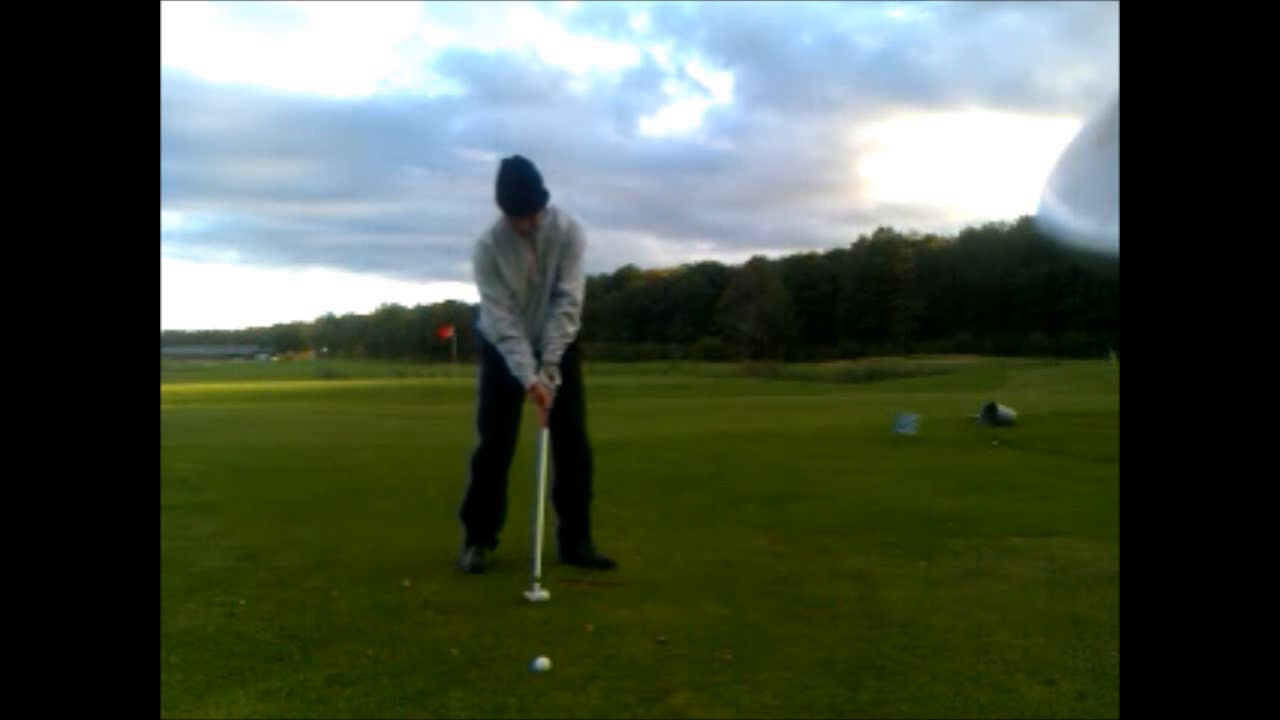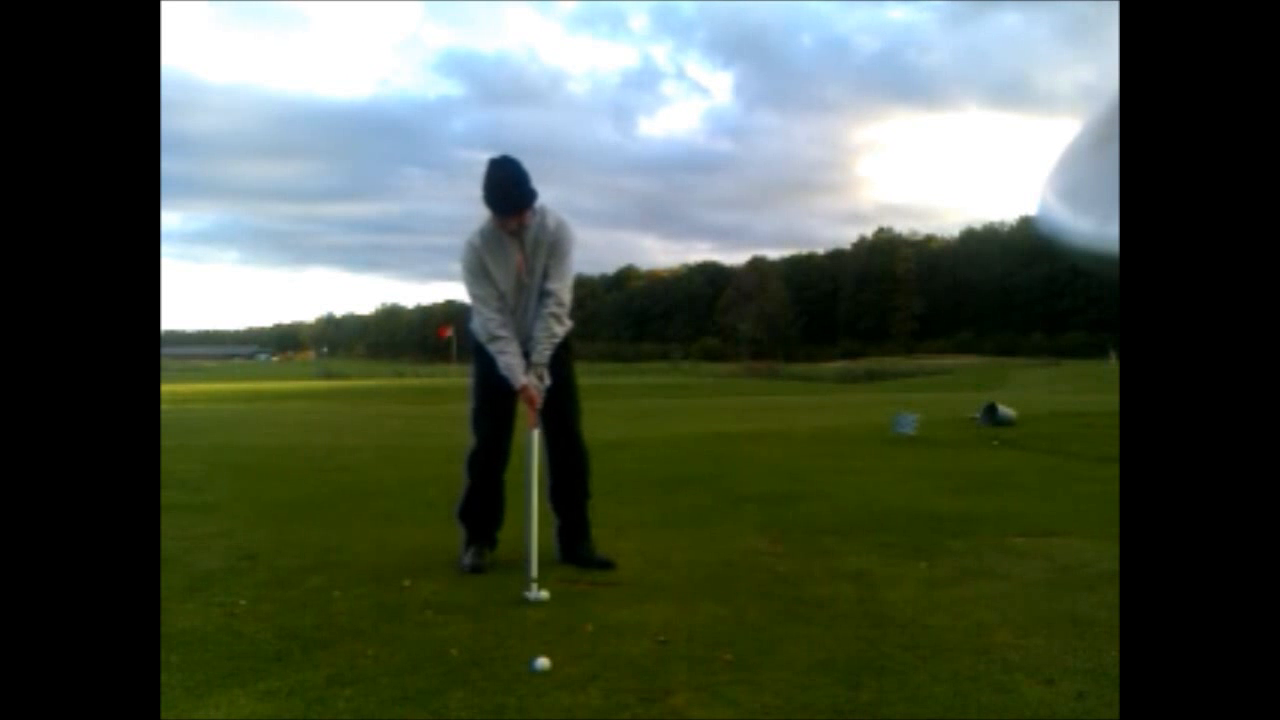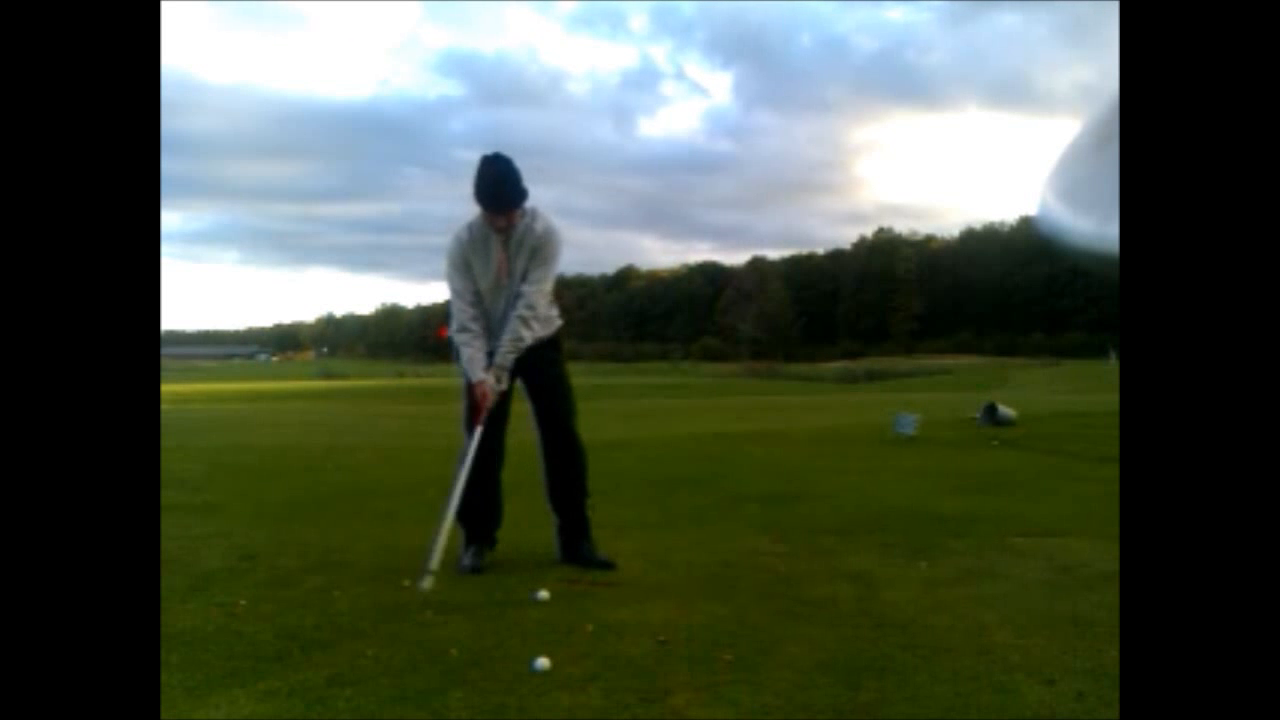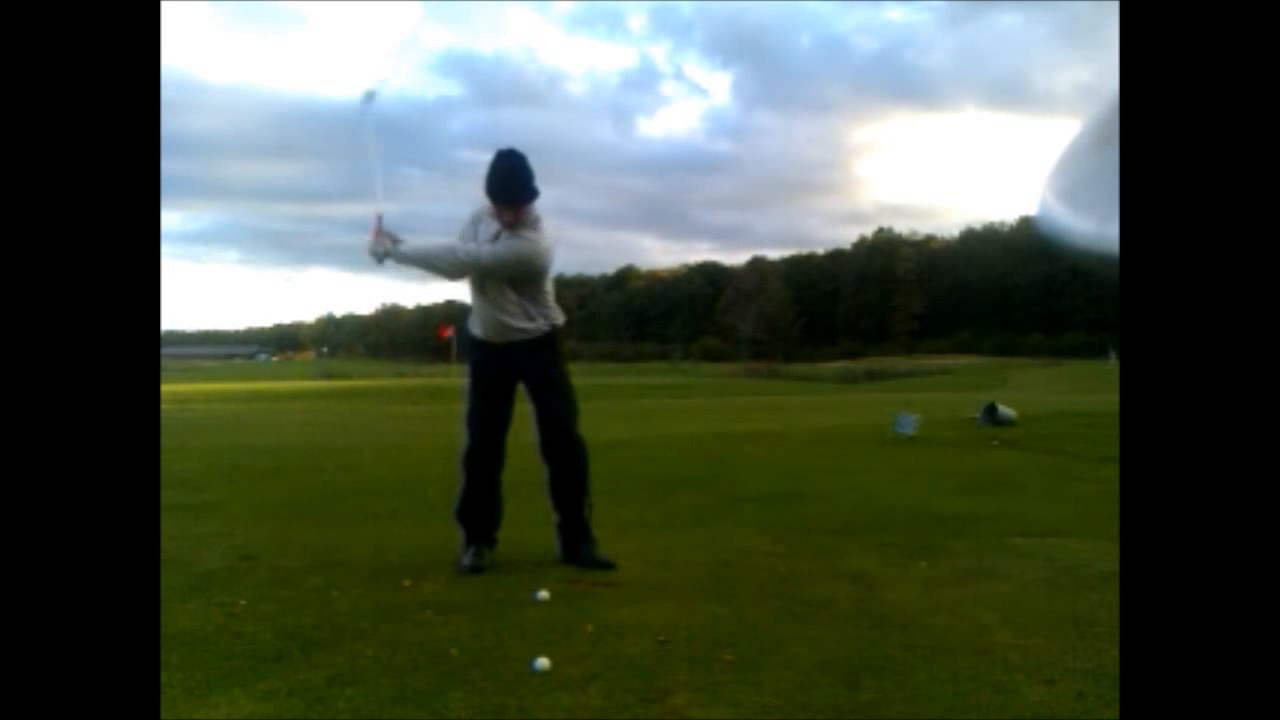
dt=0.3s
person 1, frame 1
left shoulder: (569, 232)
right shoulder: (487, 247)
left elbow: (568, 302)
right elbow: (503, 320)
left wrist: (549, 368)
right wrist: (530, 378)
left hip: (558, 346)
right hip: (502, 349)
left knee: (573, 443)
right knee: (495, 444)
left ankle: (576, 539)
right ankle: (479, 538)
person 1, frame 2
left shoulder: (557, 230)
right shoulder: (476, 247)
left elbow: (555, 302)
right elbow: (492, 321)
left wrist: (538, 368)
right wrist: (518, 378)
left hip: (550, 346)
right hip: (494, 350)
left knee: (568, 443)
right knee: (489, 445)
left ankle: (575, 539)
right ankle: (478, 538)
person 1, frame 3
left shoulder: (544, 234)
right shoulder: (464, 242)
left elbow: (529, 308)
right elbow: (466, 314)
left wrist: (502, 370)
right wrist: (479, 374)
left hip: (540, 345)
right hip: (484, 350)
left knee: (563, 441)
right knee: (483, 444)
left ankle: (576, 539)
right ankle: (478, 538)
person 1, frame 4
left shoulder: (531, 246)
right shoulder: (484, 218)
left elbow: (460, 260)
right elbow: (453, 257)
left wrist: (392, 249)
right wrist: (399, 245)
left hip: (539, 344)
right hip: (489, 346)
left knee: (564, 442)
right knee: (483, 447)
left ankle: (577, 538)
right ankle: (478, 538)
